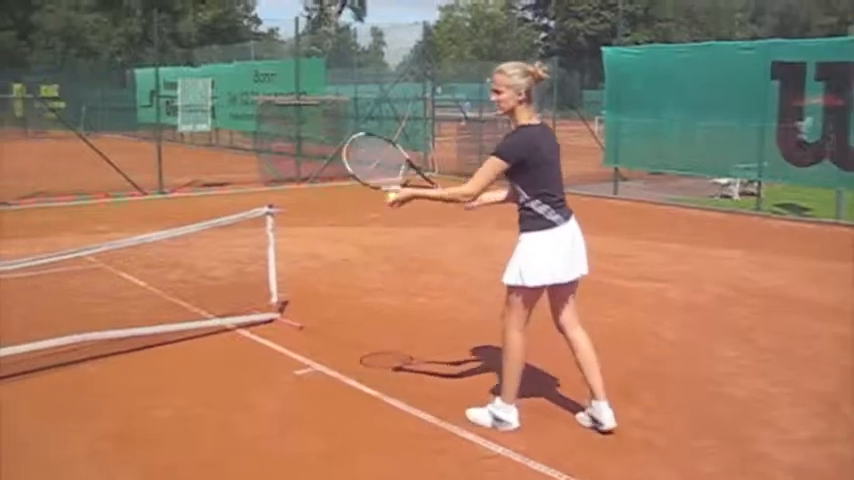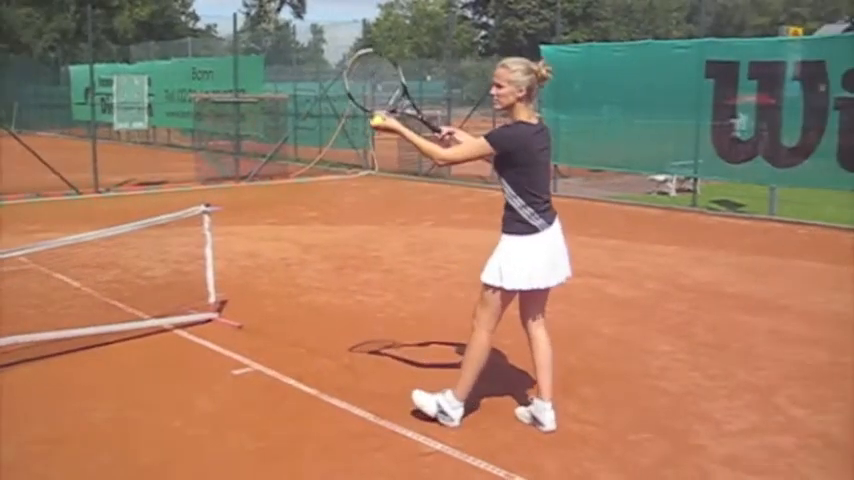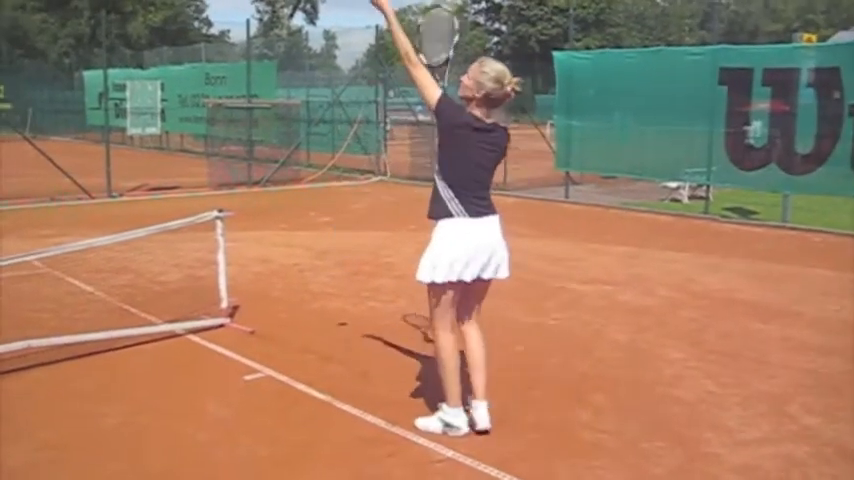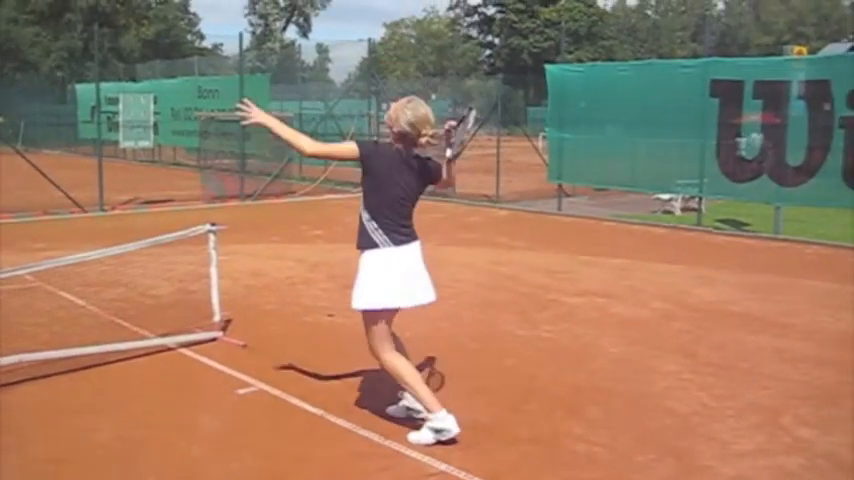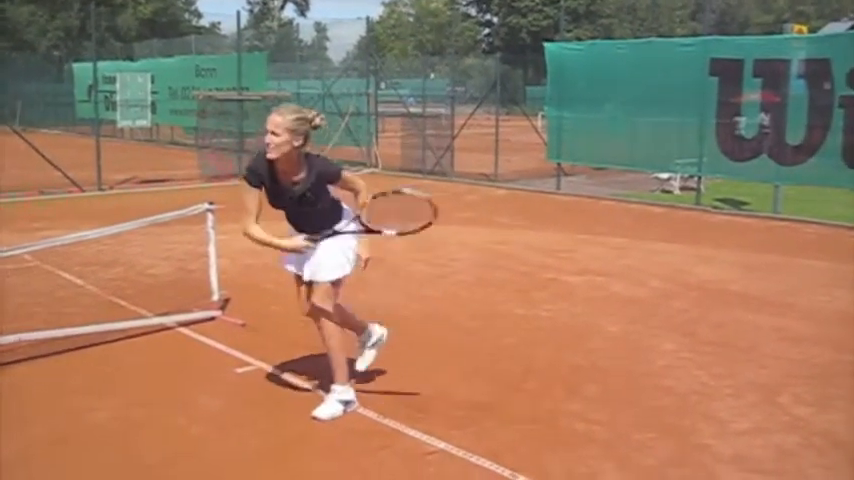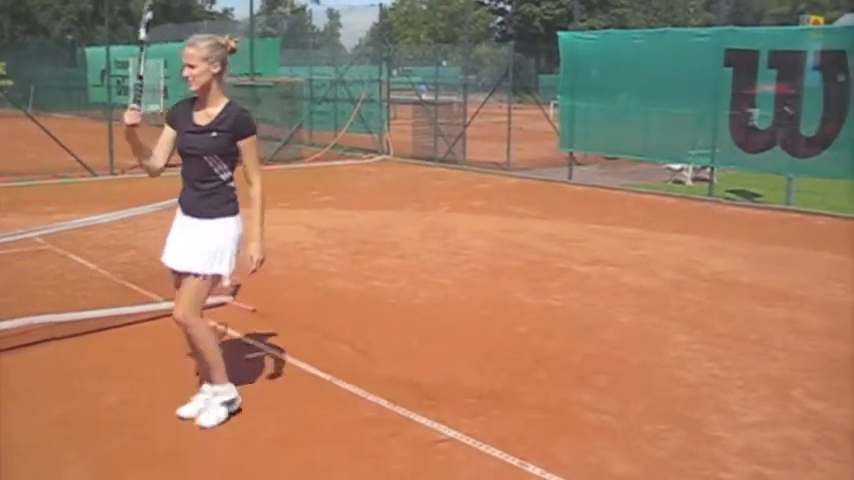
dt=0.7s
person 1, frame 1
left shoulder: (518, 141)
right shoulder: (543, 132)
left elbow: (467, 192)
left wrist: (413, 193)
right wrist: (489, 198)
left hip: (542, 241)
right hip: (565, 233)
left knee: (514, 323)
right knee: (568, 322)
left ankle: (505, 409)
right ankle: (601, 407)
person 1, frame 2
left shoulder: (511, 135)
right shoulder: (537, 130)
left elbow: (446, 157)
left wrist: (398, 128)
right wrist: (459, 133)
left hip: (523, 243)
right hip: (546, 236)
left knee: (483, 323)
right knee: (535, 321)
left ankle: (452, 404)
right ankle: (543, 408)
person 1, frame 3
left shoulder: (453, 119)
right shoulder: (500, 135)
left elbow: (411, 62)
left hip: (456, 234)
right hip: (487, 231)
left knee: (443, 326)
right knee: (468, 321)
left ankle: (453, 413)
right ankle: (479, 407)
person 1, frame 4
left shoulder: (376, 153)
right shoulder: (424, 166)
left elbow: (310, 147)
right elbow: (449, 181)
left wrist: (267, 120)
right wrist: (449, 154)
left hip: (381, 262)
right hip: (408, 254)
left knee: (383, 350)
right knee: (382, 334)
left ankle: (441, 419)
right ankle: (414, 397)
person 1, frame 5
left shoulder: (321, 169)
right shoulder: (259, 168)
left elbow: (361, 190)
right elbow: (250, 227)
left wrist: (362, 239)
right wrist: (284, 244)
left hip: (335, 233)
right hip: (303, 237)
left knee: (322, 309)
right knee: (310, 306)
left ankle: (343, 391)
right ankle: (369, 333)
person 1, frame 6
left shoulder: (237, 119)
right shoulder: (180, 112)
left elbow: (255, 182)
right elbow: (155, 165)
left wrist: (257, 237)
right wrist: (132, 134)
left hip: (217, 226)
right hip: (185, 221)
left knee: (185, 314)
right knee: (192, 312)
left ankle: (218, 391)
right ankle: (218, 388)
